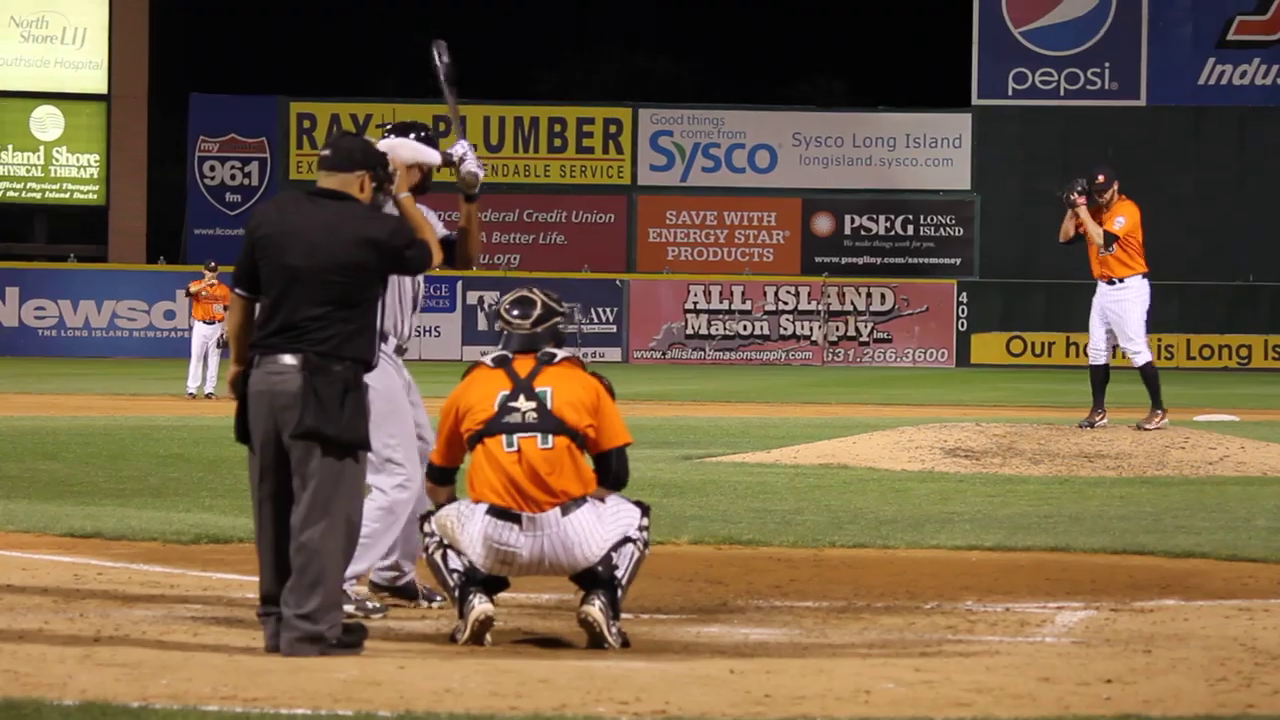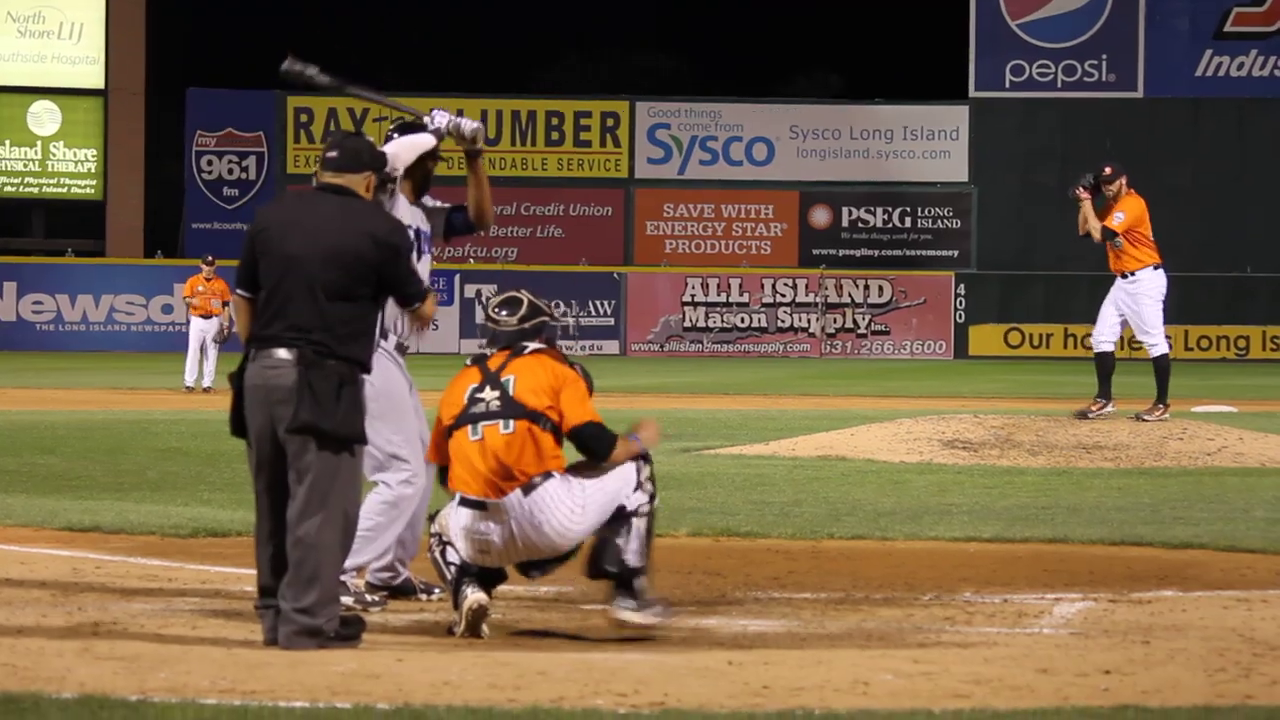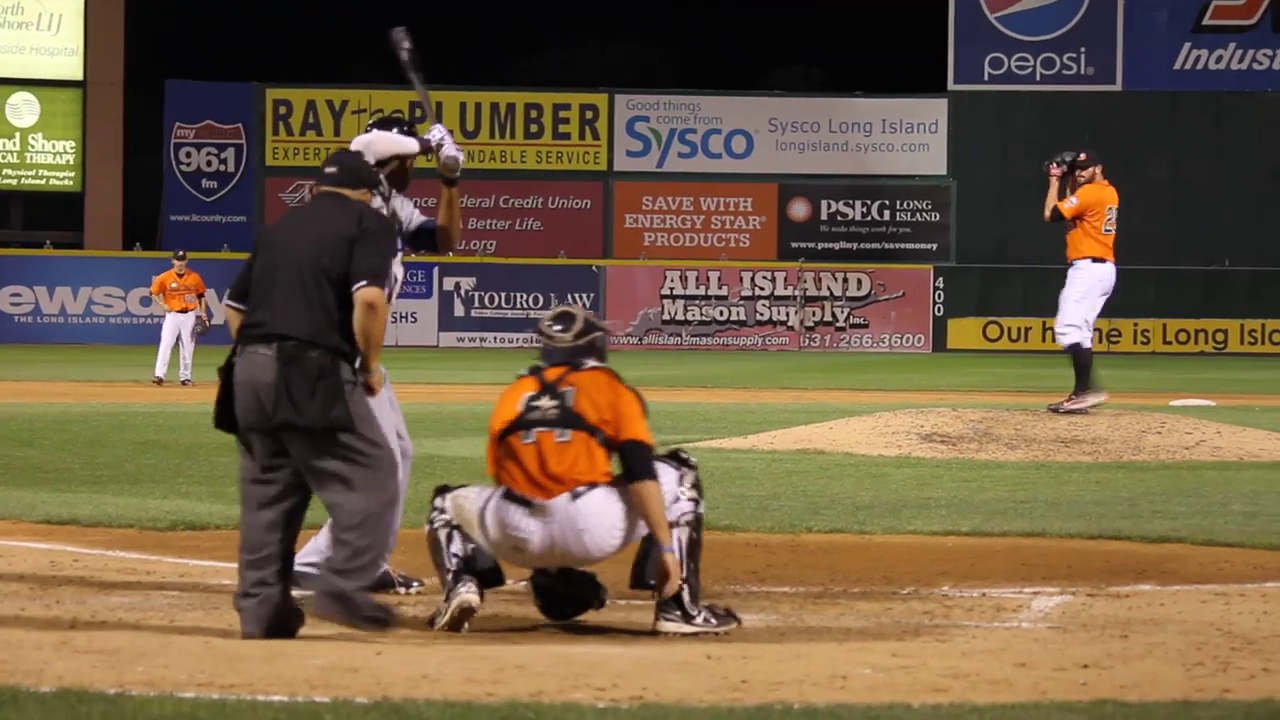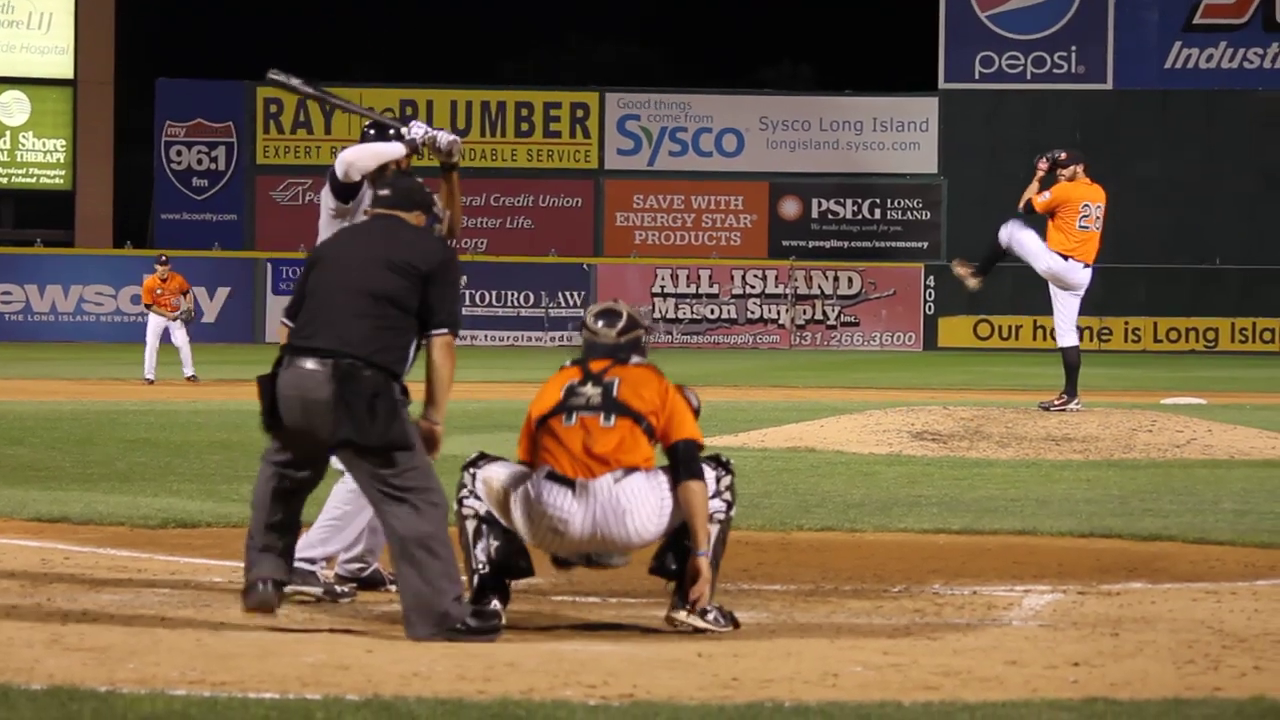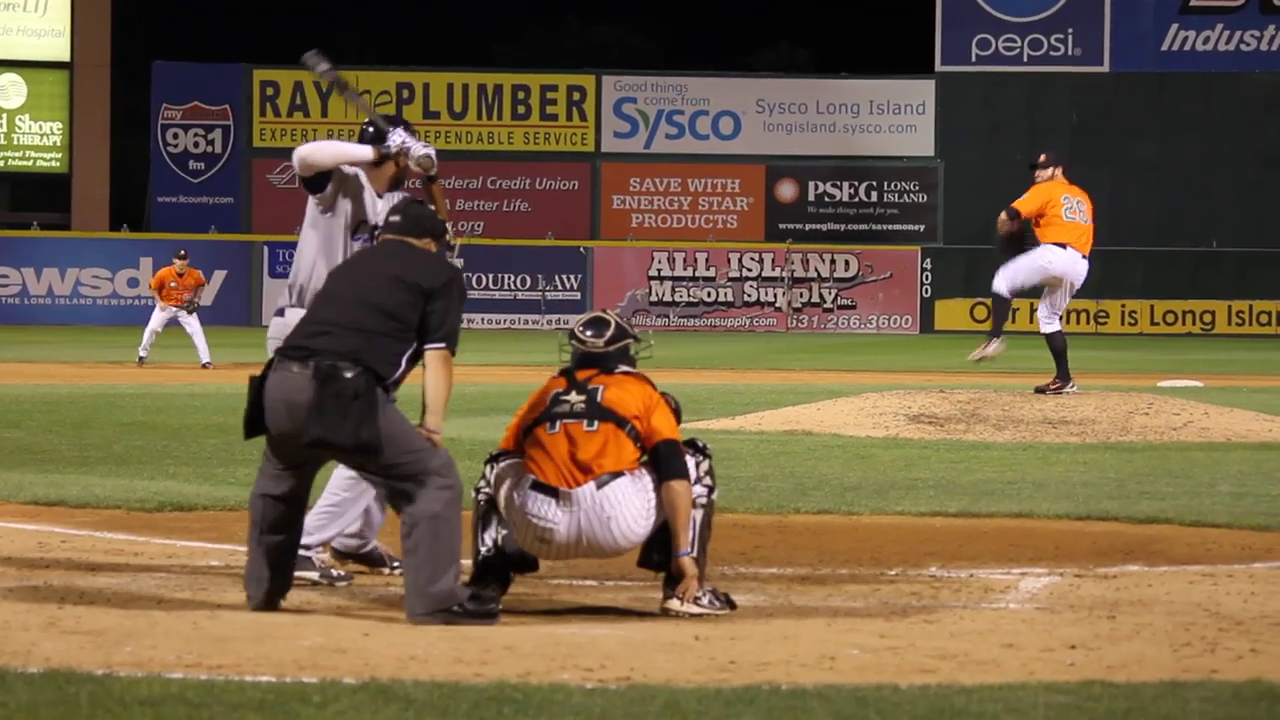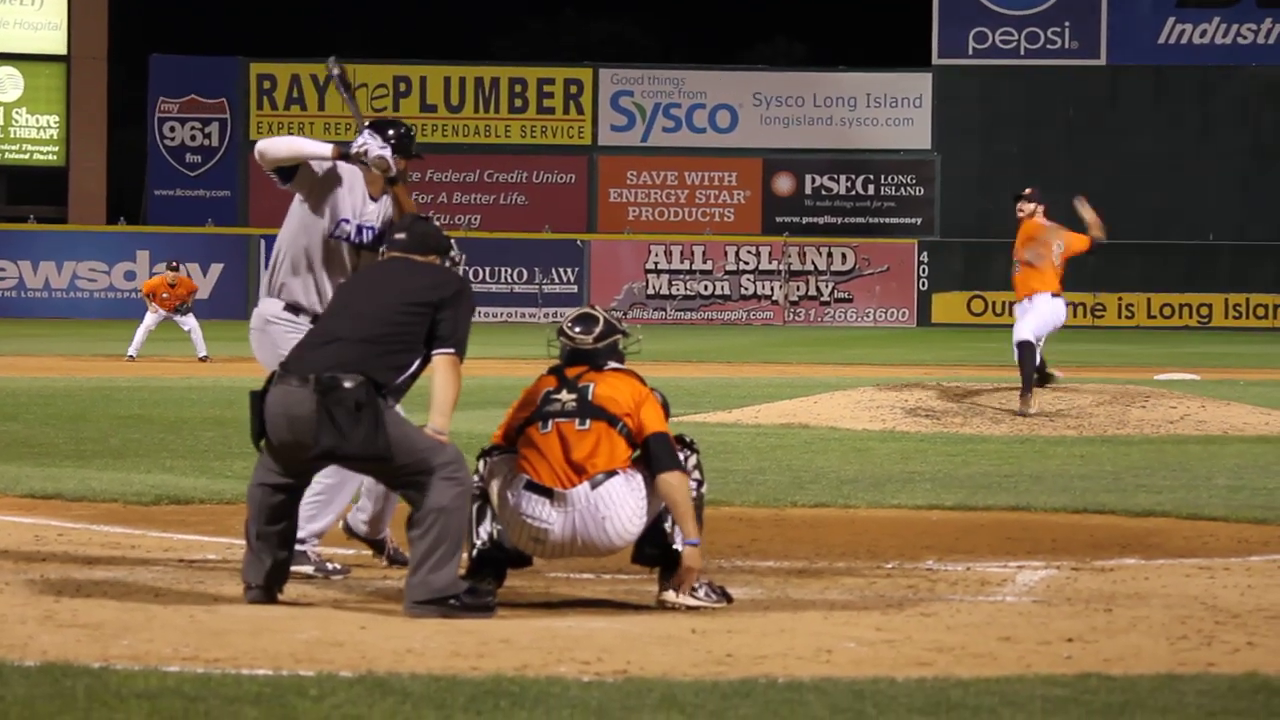
dt=0.4s
person 1, frame 1
left shoulder: (420, 214)
left elbow: (464, 256)
right elbow: (384, 150)
left wrist: (469, 194)
right wrist: (440, 155)
left hip: (386, 355)
left knee: (423, 461)
right knee: (396, 478)
left ankle: (393, 569)
person 1, frame 2
left shoulder: (425, 213)
right shoulder: (376, 196)
left elbow: (480, 219)
right elbow: (389, 155)
left wrist: (473, 153)
right wrist: (434, 132)
left hip: (387, 353)
left knee: (420, 463)
right knee: (401, 474)
left ankle: (389, 572)
right ankle: (334, 575)
person 1, frame 3
left shoulder: (398, 207)
left elbow: (444, 240)
right elbow: (364, 146)
left wrist: (449, 179)
right wrist: (421, 143)
left knee: (396, 454)
right ankle: (308, 569)
person 1, frame 4
right shoulder: (347, 191)
right elbow: (349, 161)
left wrist: (448, 168)
right wrist: (409, 143)
left ankle: (358, 563)
right ankle: (302, 564)
person 1, frame 5
left shoulder: (396, 202)
right shoulder: (341, 182)
right elbow: (305, 156)
left wrist: (430, 175)
right wrist: (381, 151)
left ankle: (355, 539)
right ankle: (300, 549)
person 1, frame 6
left shoulder: (390, 204)
right shoulder: (327, 176)
right elbow: (265, 150)
left wrist: (391, 178)
right wrist: (342, 151)
right hip: (285, 324)
left ankle: (370, 525)
right ankle: (295, 545)
person 2, frame 1
left shoulder: (269, 216)
right shoulder: (378, 229)
left elbow: (241, 299)
right elbow: (429, 254)
left wrist: (238, 361)
right wrist: (403, 197)
left hip: (265, 378)
right hip: (328, 384)
left knee: (274, 506)
right knee: (324, 511)
left ankle: (277, 619)
right ankle: (310, 628)
person 2, frame 2
left shoulder: (271, 215)
right shoulder: (381, 228)
left elbow: (244, 301)
right elbow: (422, 309)
right wrist: (424, 300)
left hip: (262, 372)
right hip: (324, 379)
left knee: (273, 501)
right knee: (322, 505)
left ankle: (276, 613)
right ankle: (308, 621)
person 2, frame 3
left shoulder: (278, 225)
right shoulder: (371, 222)
left elbow: (236, 308)
right elbow: (370, 301)
right wrist: (370, 364)
left hip: (251, 368)
right hip: (313, 372)
left knee: (266, 494)
right knee: (371, 475)
left ankle: (261, 607)
right ankle: (343, 589)
person 2, frame 4
left shoulder: (331, 244)
right shoulder: (434, 250)
left elbow: (290, 324)
right elbow: (442, 339)
right wrist: (433, 415)
left hip: (293, 379)
right hip: (360, 388)
left knee: (284, 473)
right knee: (415, 498)
left ankle: (265, 573)
right ankle: (439, 617)
person 2, frame 5
left shoulder: (350, 264)
right shoulder: (440, 271)
right elbow: (437, 355)
right wrist: (432, 427)
left hip: (281, 383)
right hip: (342, 392)
left knee: (279, 482)
right knee: (433, 479)
left ankle: (263, 588)
right ankle: (436, 599)
person 2, frame 6
left shoulder: (358, 279)
right shoulder: (450, 284)
right elbow: (446, 361)
right wrist: (437, 430)
left hip: (281, 398)
right hip: (343, 404)
left knee: (275, 475)
right knee: (445, 471)
left ankle: (260, 581)
right ankle: (434, 591)
person 3, frame 1
left shoulder: (470, 385)
right shoulder: (585, 381)
left elbow: (437, 487)
right elbow: (615, 475)
left wrist: (467, 518)
left hip: (494, 539)
right hip: (572, 538)
left knee: (436, 525)
right knee: (634, 517)
left ankle: (473, 600)
right ankle: (602, 600)
person 3, frame 2
left shoulder: (458, 384)
right shoulder: (554, 368)
left elbow: (448, 475)
right elbow: (599, 448)
right wrist: (639, 441)
left hip: (481, 533)
right hip: (551, 514)
left knee: (444, 528)
right knee: (632, 471)
left ankle: (469, 590)
right ankle: (629, 595)
person 3, frame 3
left shoulder: (515, 393)
right shoulder: (609, 387)
right elbow: (639, 472)
left wrist: (542, 561)
right wrist: (667, 549)
left hip: (519, 530)
right hip: (591, 525)
left knee: (446, 505)
right knee: (679, 474)
left ankle: (463, 586)
right ankle: (679, 609)
person 3, frame 4
left shoulder: (555, 383)
right shoulder: (657, 385)
left elbow: (532, 467)
right elbow: (688, 471)
right wrist: (701, 551)
left hip: (554, 514)
right hip: (625, 512)
left knee: (479, 479)
right knee: (716, 478)
left ankle: (488, 600)
right ankle: (691, 603)
person 3, frame 5
left shoulder: (544, 393)
right shoulder: (642, 391)
left elbow: (508, 458)
right elbow: (674, 473)
right wrist: (683, 552)
left hip: (539, 527)
right hip: (616, 520)
left knee: (497, 471)
right knee: (692, 462)
left ankle: (487, 584)
right ankle: (685, 591)
person 3, frame 6
left shoulder: (536, 390)
right shoulder: (633, 388)
left elbow: (502, 449)
right elbow: (666, 467)
right wrist: (691, 541)
left hip: (533, 527)
right hip: (609, 520)
left knee: (491, 464)
right knee: (682, 458)
left ankle: (482, 578)
right ankle: (680, 582)
person 4, frame 1
left shoulder: (1128, 210)
right shoulder: (1093, 211)
left elbow: (1101, 239)
right elbow: (1065, 237)
left wrist: (1083, 208)
right wrist: (1073, 208)
left hip: (1130, 288)
right hip: (1104, 289)
left knee: (1136, 349)
right knee: (1097, 351)
left ankle: (1158, 410)
right ankle: (1099, 409)
person 4, frame 2
left shoulder: (1132, 205)
right shoulder: (1113, 206)
left elbow: (1099, 235)
right elbow: (1084, 231)
left wrist: (1087, 202)
right wrist: (1084, 203)
left hip: (1145, 280)
right hip: (1123, 282)
left knee: (1154, 340)
right knee: (1102, 337)
left ankle: (1162, 404)
right ankle: (1103, 399)
person 4, frame 3
left shoulder: (1089, 192)
right shoulder: (1108, 192)
left elbow: (1050, 215)
right elbow: (1068, 208)
left wrist: (1054, 181)
right wrist: (1065, 180)
left hip: (1088, 270)
right hip: (1101, 269)
left knee: (1067, 329)
right knee: (1079, 332)
left ankle: (1090, 388)
right ankle: (1080, 394)
person 4, frame 4
left shoulder: (1065, 189)
right shoulder: (1099, 193)
left elbow: (1024, 207)
left wrist: (1038, 177)
right wrist: (1056, 176)
left hip: (1057, 263)
right hip: (1082, 272)
left knee: (1011, 229)
right knee: (1066, 331)
left ankle: (976, 274)
right ankle: (1070, 395)
person 4, frame 5
left shoulder: (1043, 190)
right shoulder: (1082, 197)
left elbow: (1005, 218)
left wrist: (1008, 234)
left hip: (1053, 255)
right hip: (1080, 266)
left knee: (1002, 280)
right knee: (1050, 318)
left ankle: (994, 338)
right ankle: (1064, 379)
person 4, frame 6
left shoulder: (1033, 227)
left hip: (1043, 305)
left knee: (1024, 339)
right knee: (1024, 354)
left ankle: (1027, 393)
right ankle: (1044, 375)
